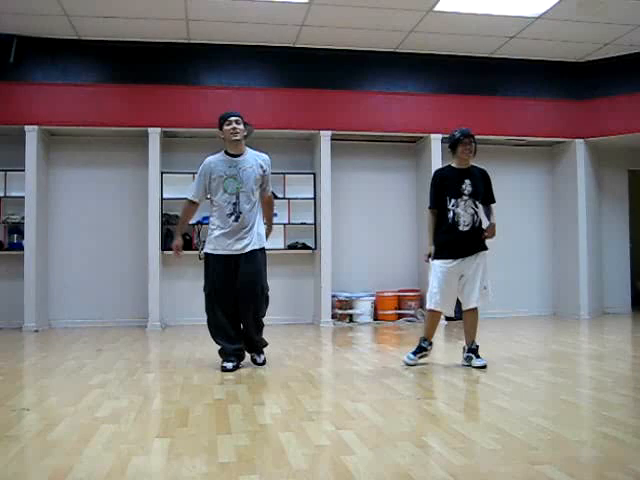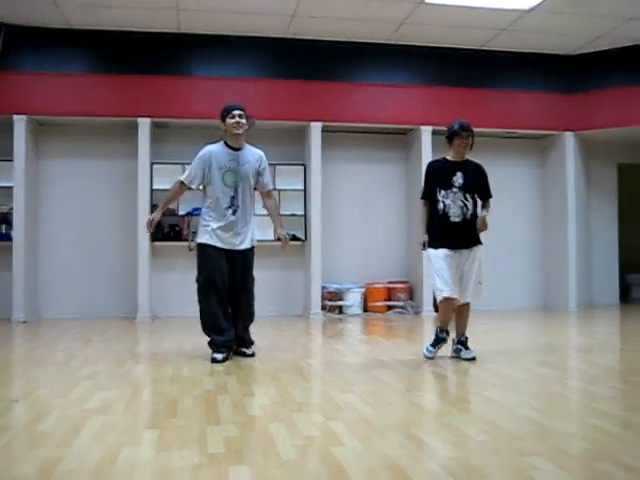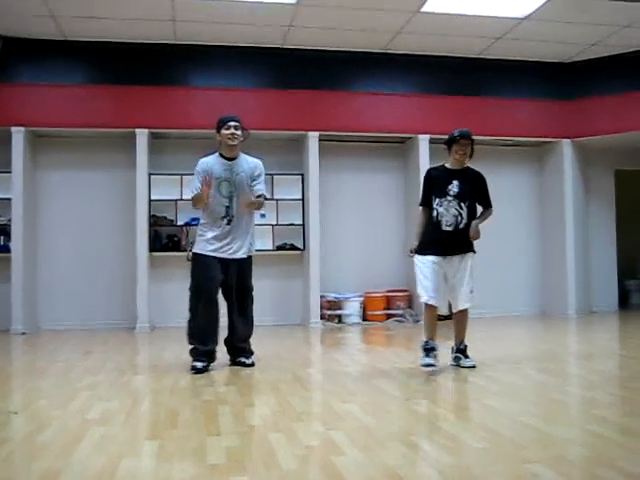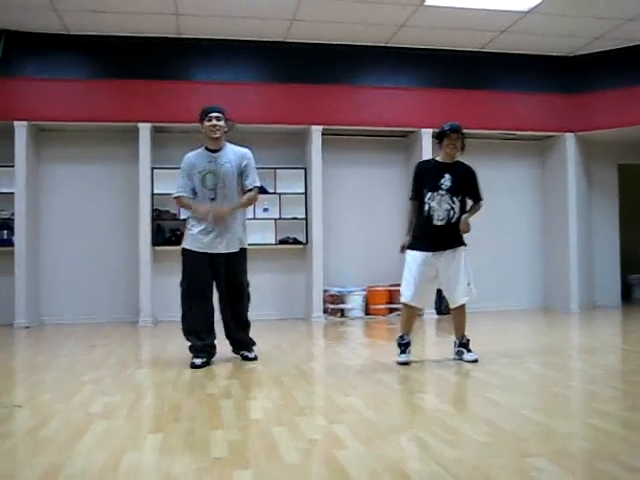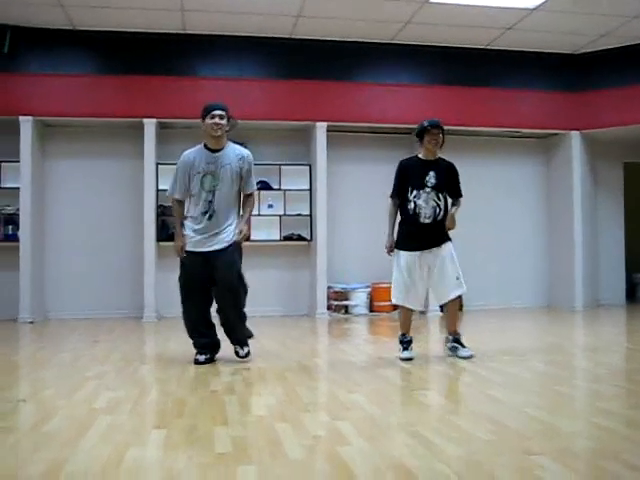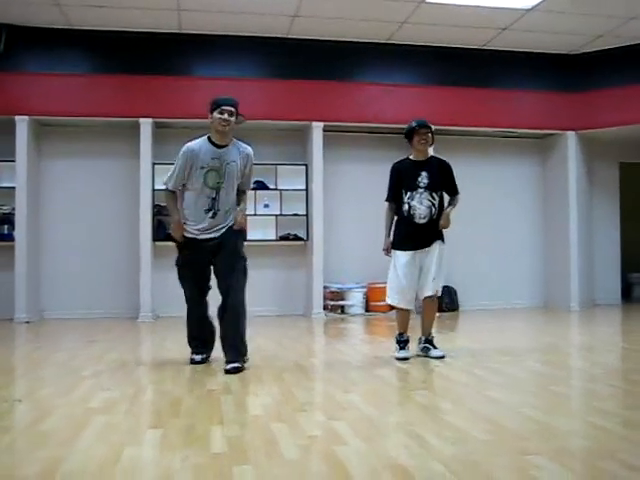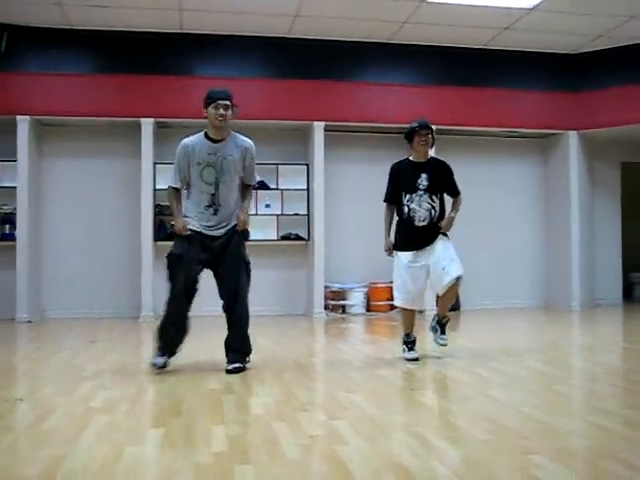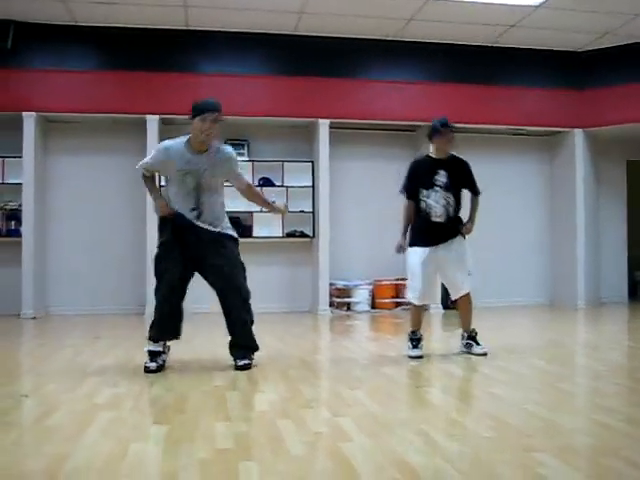
dt=0.3s
person 1, frame 1
left shoulder: (261, 160)
right shoulder: (210, 164)
left elbow: (266, 198)
right elbow: (193, 201)
left wrist: (268, 226)
right wrist: (178, 234)
left hip: (252, 243)
right hip: (219, 245)
left knee: (255, 295)
right knee: (220, 300)
left ankle: (254, 344)
right ankle: (231, 352)
person 1, frame 2
left shoulder: (258, 157)
right shoulder: (209, 153)
left elbow: (267, 194)
right elbow: (184, 184)
left wrist: (278, 226)
right wrist: (160, 210)
left hip: (243, 238)
right hip: (212, 236)
left knee: (243, 293)
right knee: (213, 290)
left ankle: (241, 340)
right ankle: (221, 343)
person 1, frame 3
left shoulder: (254, 165)
right shoulder: (205, 164)
left elbow: (259, 202)
right elbow: (197, 203)
left wrist: (251, 201)
right wrist: (204, 193)
left hip: (241, 247)
right hip: (208, 246)
left knee: (241, 302)
right knee: (204, 299)
left ankle: (240, 350)
right ankle: (203, 354)
person 1, frame 4
left shoulder: (242, 155)
right shoulder: (190, 159)
left elbow: (253, 194)
right elbow: (181, 198)
left wrist: (230, 209)
right wrist: (200, 209)
left hip: (232, 241)
right hip: (197, 242)
left knee: (236, 295)
right knee: (196, 297)
left ankle: (242, 343)
right ankle: (202, 349)
person 1, frame 5
left shoulder: (243, 157)
right shoulder: (189, 158)
left elbow: (248, 194)
right elbow: (178, 198)
left wrist: (245, 221)
right wrist: (178, 234)
left hip: (227, 239)
right hip: (193, 242)
left knee: (230, 294)
right knee: (194, 300)
left ankle: (239, 338)
right ankle: (205, 347)
person 1, frame 6
left shoulder: (245, 153)
right shoulder: (191, 150)
right elbow: (172, 188)
left wrist: (241, 210)
right wrist: (175, 218)
left hip: (228, 232)
right hip: (193, 234)
left knee: (233, 291)
right knee: (195, 295)
left ankle: (235, 354)
right ankle: (200, 346)
person 1, frame 7
left shoulder: (245, 147)
right shoulder: (188, 146)
right elbow: (176, 187)
left wrist: (245, 209)
right wrist: (178, 216)
left hip: (230, 232)
right hip: (193, 230)
left knee: (236, 295)
right knee: (181, 288)
left ankle: (238, 354)
right ankle: (166, 347)
person 1, frame 8
left shoulder: (225, 155)
right shoulder: (168, 150)
left elbow: (244, 186)
right elbow: (146, 171)
left wrist: (269, 206)
right wrist: (157, 197)
left hip: (217, 231)
right hip: (179, 228)
left knee: (235, 290)
right knee: (169, 285)
left ankle: (243, 350)
right ankle: (158, 345)
person 2, frame 1
left shoulder: (481, 175)
right shoulder: (441, 175)
left elbow: (487, 205)
right elbow: (433, 212)
left wrist: (491, 222)
right wrist: (432, 244)
left hip: (475, 248)
right hip: (446, 249)
left knee: (472, 302)
right knee: (437, 301)
left ankle: (470, 350)
right ankle: (424, 344)
person 2, frame 2
left shoulder: (477, 170)
right shoulder: (435, 167)
left elbow: (486, 200)
right elbow: (426, 202)
left wrist: (484, 214)
right wrist: (425, 232)
left hip: (469, 240)
right hip: (441, 240)
left knee: (465, 295)
right knee: (448, 293)
left ankle: (460, 342)
right ankle: (441, 334)
person 2, frame 3
left shoulder: (476, 178)
right shoulder: (432, 175)
left elbow: (488, 209)
right elbow: (425, 210)
left wrist: (476, 222)
right wrist: (418, 240)
left hip: (461, 249)
right hip: (431, 248)
left knee: (462, 302)
right knee: (430, 298)
left ankle: (459, 350)
right ankle: (430, 348)
person 2, frame 4
left shoulder: (466, 172)
right shoulder: (423, 168)
left elbow: (477, 202)
right elbow: (415, 203)
left wrist: (467, 216)
right wrist: (409, 234)
left hip: (453, 243)
right hip: (422, 243)
left knee: (458, 296)
right knee: (411, 295)
left ankle: (461, 344)
right ankle: (404, 343)
person 2, frame 5
left shoulder: (448, 168)
right shoulder: (406, 166)
left elbow: (456, 199)
right elbow: (395, 202)
left wrist: (451, 212)
right wrist: (390, 234)
left hip: (440, 240)
right hip: (409, 240)
left knee: (452, 292)
right knee: (406, 295)
left ankle: (453, 338)
right ankle: (405, 341)
person 2, frame 6
left shoulder: (441, 166)
right shoulder: (399, 168)
left elbow: (454, 195)
right elbow: (391, 205)
left wrist: (447, 212)
right wrist: (387, 236)
left hip: (432, 239)
right hip: (404, 240)
left knee: (430, 292)
right knee: (402, 294)
left ankle: (426, 341)
right ankle: (402, 341)
person 2, frame 7
left shoulder: (441, 167)
right shoulder: (398, 169)
left elbow: (457, 195)
right elbow: (390, 205)
left wrist: (452, 216)
right wrist: (387, 236)
left hip: (436, 237)
right hip: (406, 242)
left knee: (453, 279)
right knee: (406, 296)
left ankle: (439, 321)
right ankle: (409, 341)
person 2, frame 8
left shoulder: (460, 165)
right shoulder: (418, 166)
left elbow: (475, 194)
right elbow: (411, 202)
left wrist: (471, 221)
right wrist: (403, 234)
left hip: (452, 237)
right hip: (422, 239)
left knee: (462, 289)
right knee: (418, 293)
left ankle: (468, 338)
right ankle: (414, 338)
